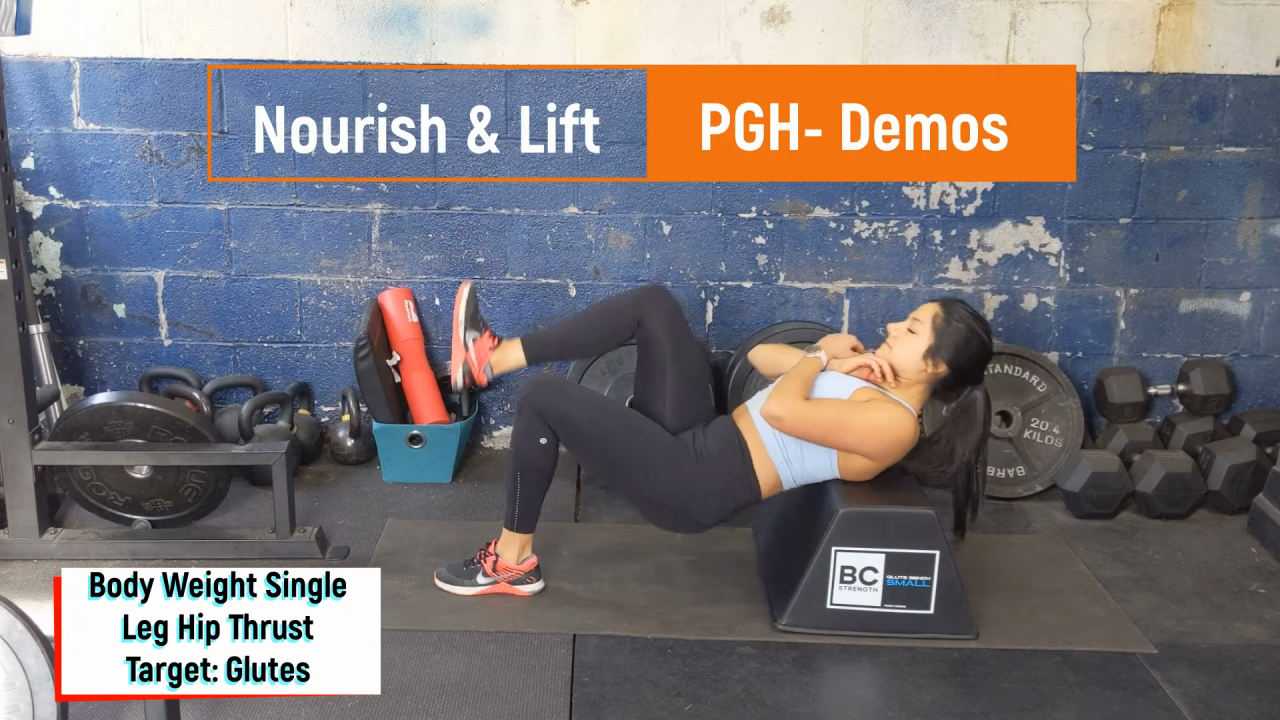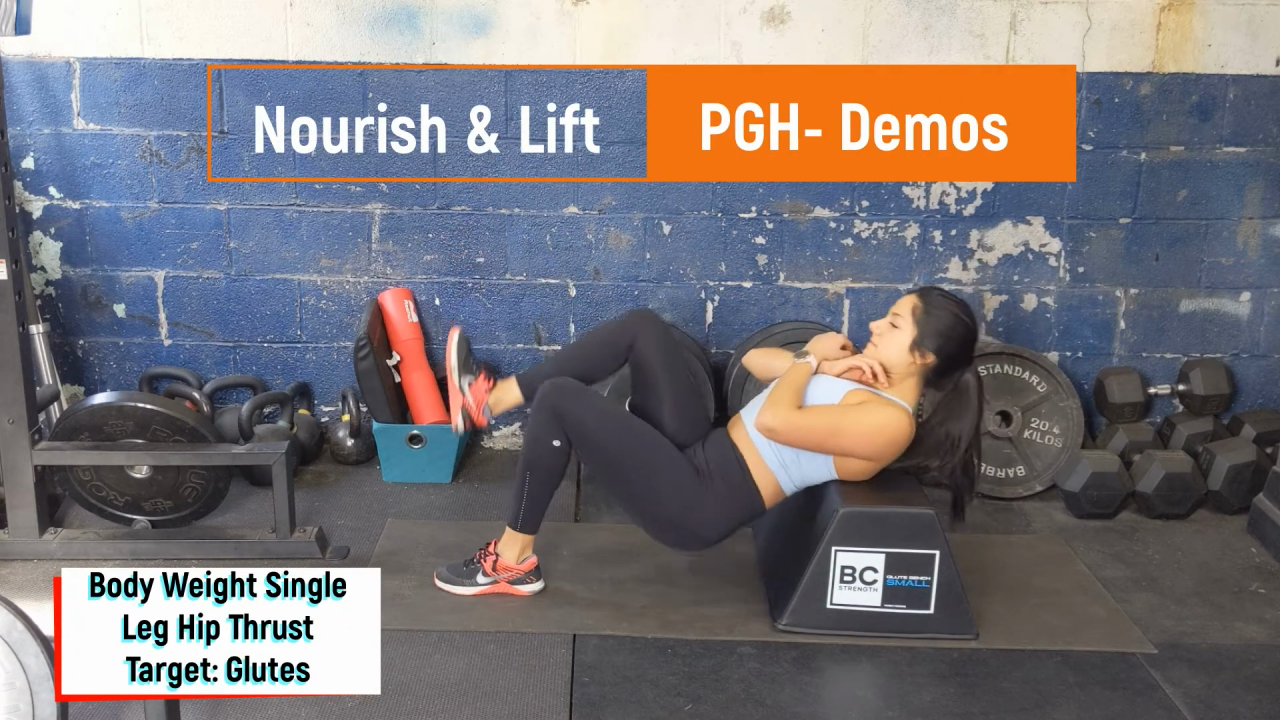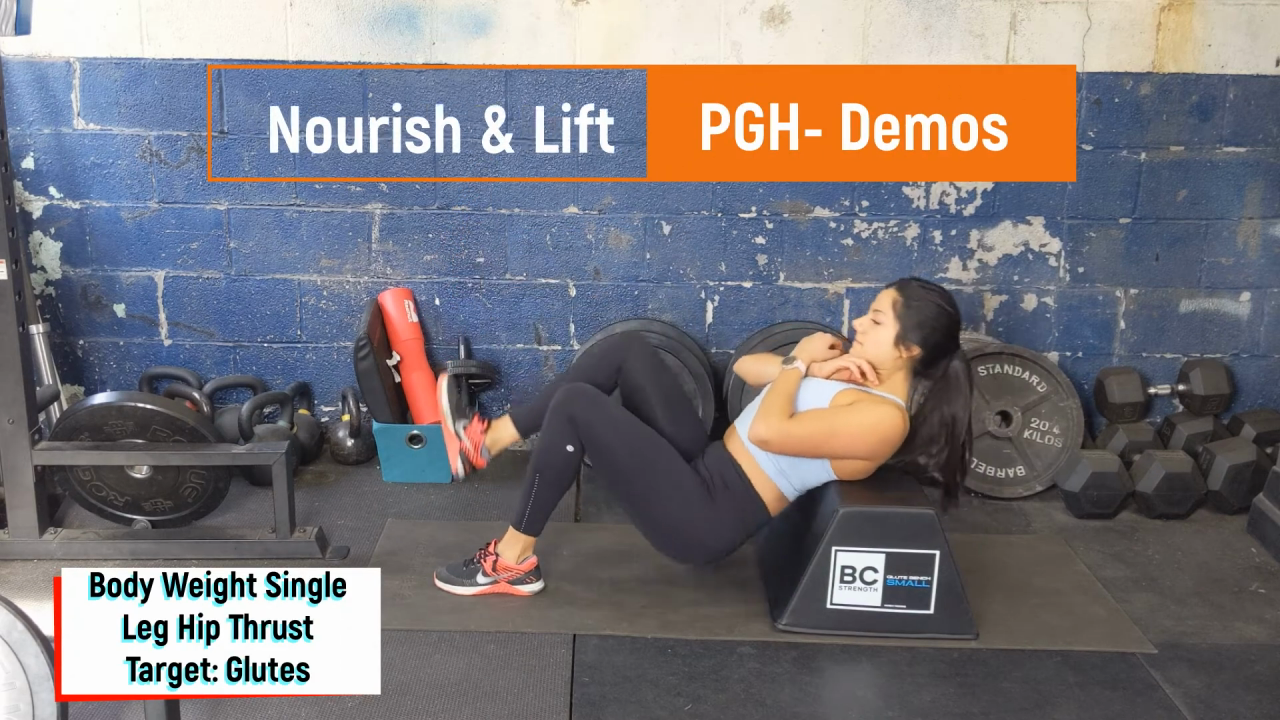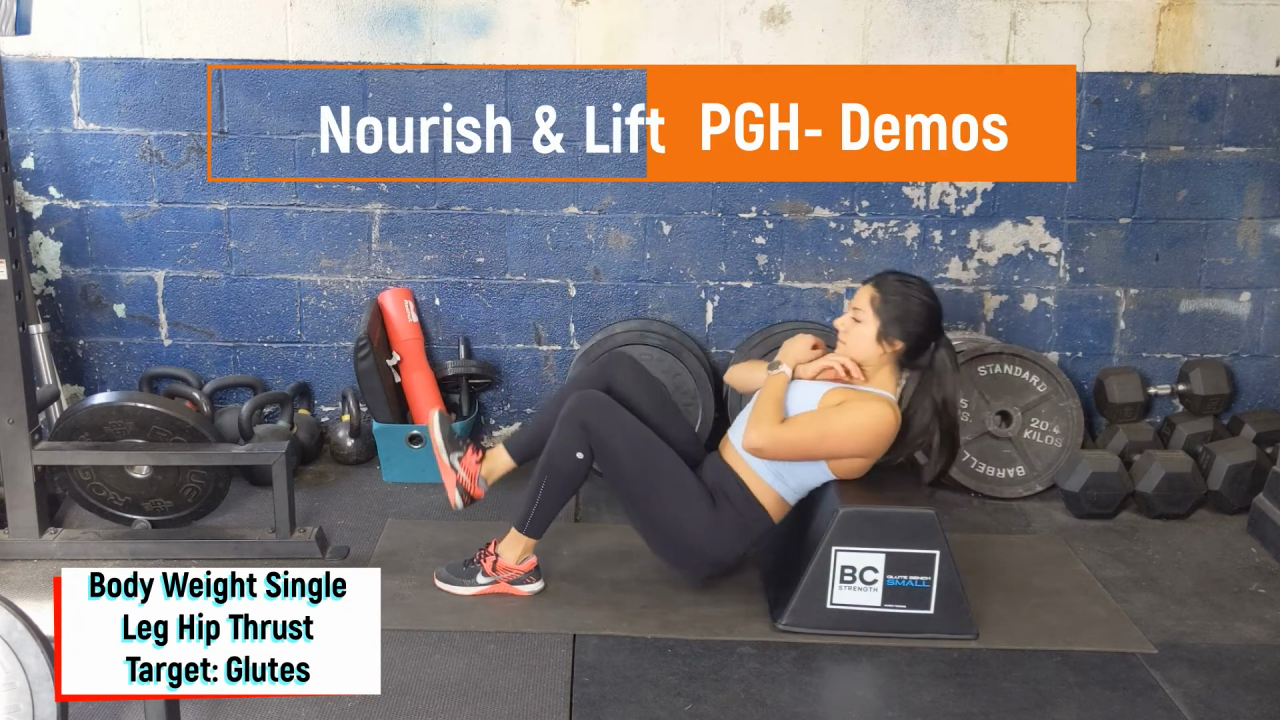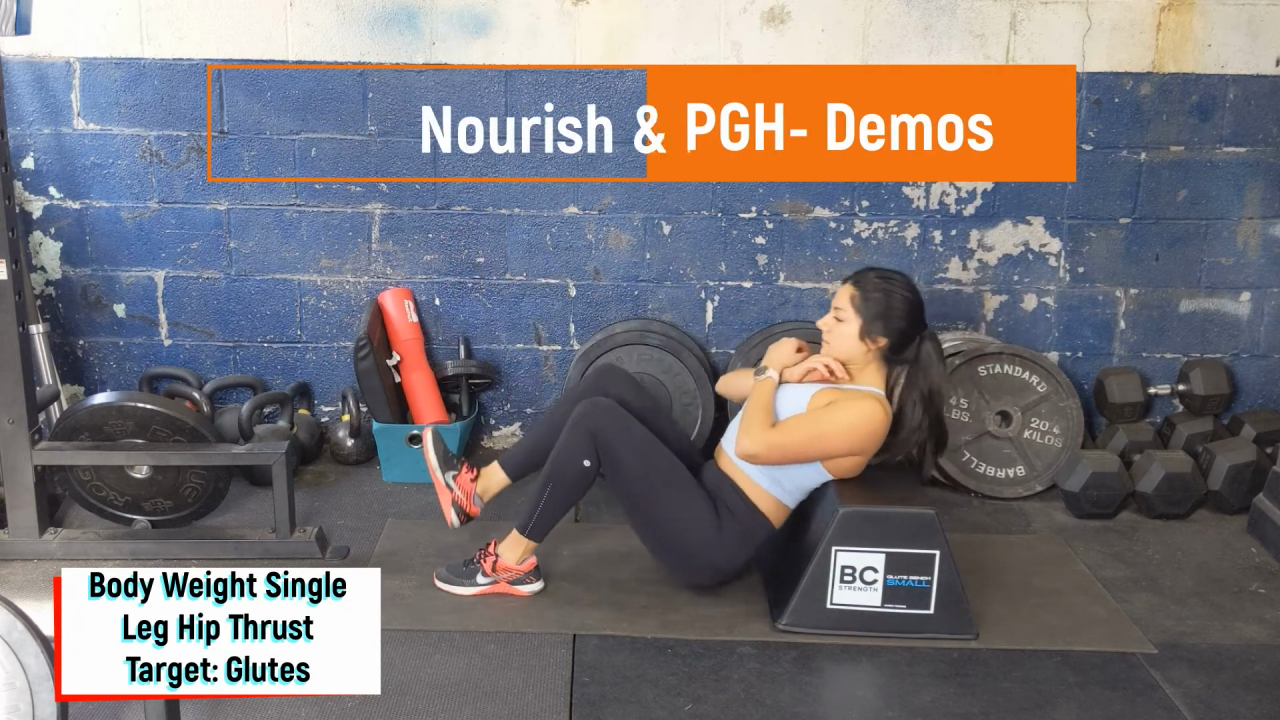
dt=0.2s
person 1, frame 1
left shoulder: (894, 425)
right shoulder: (879, 380)
left elbow: (779, 408)
right elbow: (760, 356)
left wrist: (821, 355)
right wrist: (828, 357)
left hip: (693, 483)
right hip: (697, 438)
left knee: (542, 397)
right knee: (653, 303)
left ankle: (512, 562)
right ankle: (492, 356)
person 1, frame 2
left shoulder: (890, 422)
right shoulder: (869, 377)
left elbow: (773, 420)
right elbow: (753, 360)
left wrist: (810, 358)
right wrist: (820, 363)
left hip: (696, 500)
right hip: (700, 451)
left knee: (560, 398)
right knee: (642, 326)
left ankle: (512, 562)
right ankle: (490, 397)
person 1, frame 3
left shoulder: (883, 419)
right shoulder: (860, 376)
left elbow: (767, 430)
right elbow: (745, 366)
left wrist: (800, 362)
right wrist: (811, 367)
left hip: (703, 515)
right hip: (703, 464)
left knee: (575, 403)
right knee: (629, 349)
left ankle: (512, 562)
right ankle: (487, 439)
person 1, frame 4
left shoulder: (874, 415)
right shoulder: (850, 373)
left elbow: (760, 437)
right elbow: (734, 375)
left wrist: (785, 366)
right wrist: (797, 370)
left hip: (708, 530)
right hip: (705, 476)
left knee: (587, 409)
right knee: (615, 368)
left ankle: (512, 561)
right ankle: (483, 468)
person 1, frame 5
left shoulder: (864, 411)
right shoulder: (838, 372)
left elbow: (752, 444)
right elbow: (726, 386)
left wrist: (770, 371)
right wrist: (783, 373)
left hip: (713, 539)
right hip: (705, 486)
left knee: (597, 417)
right knee: (607, 382)
left ankle: (513, 562)
right ankle: (477, 488)
